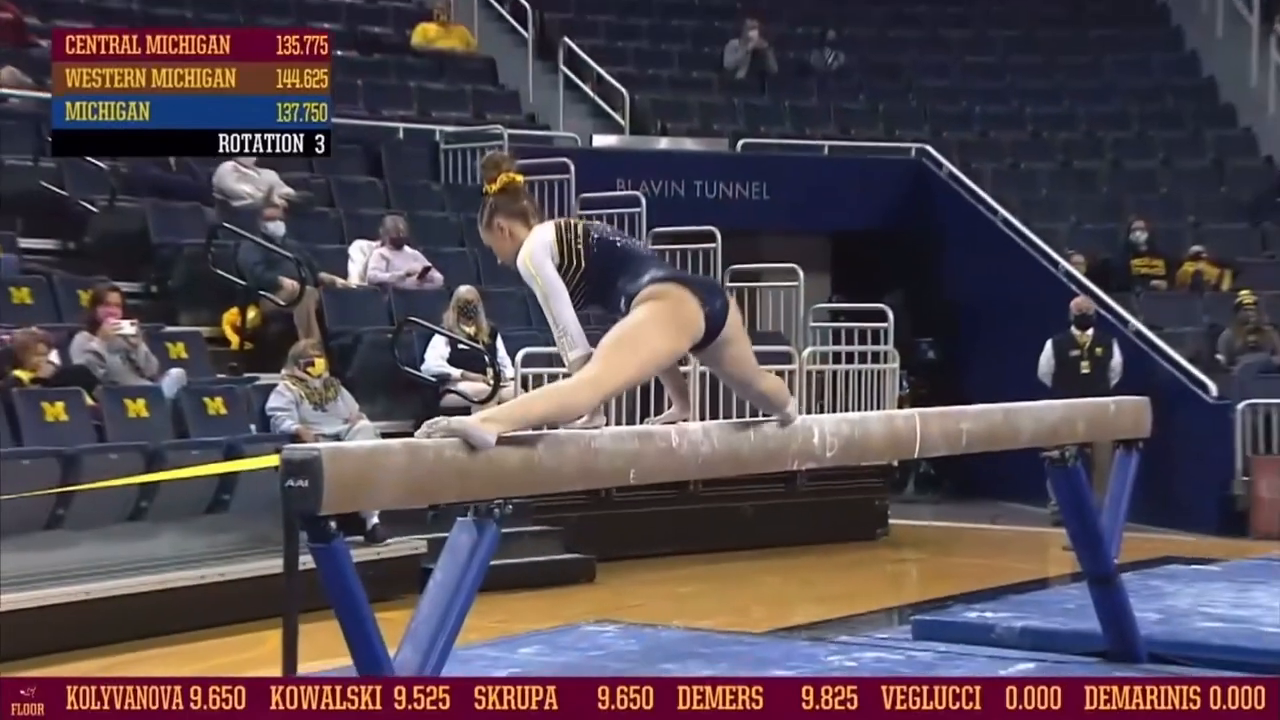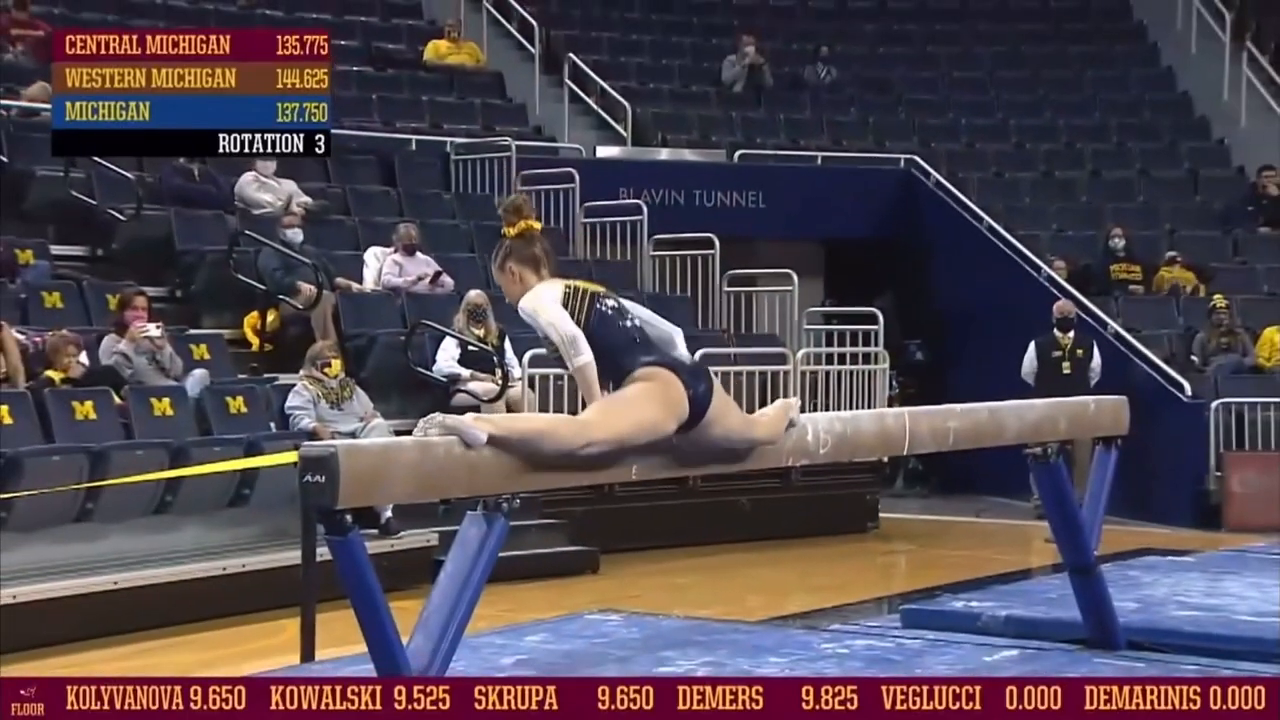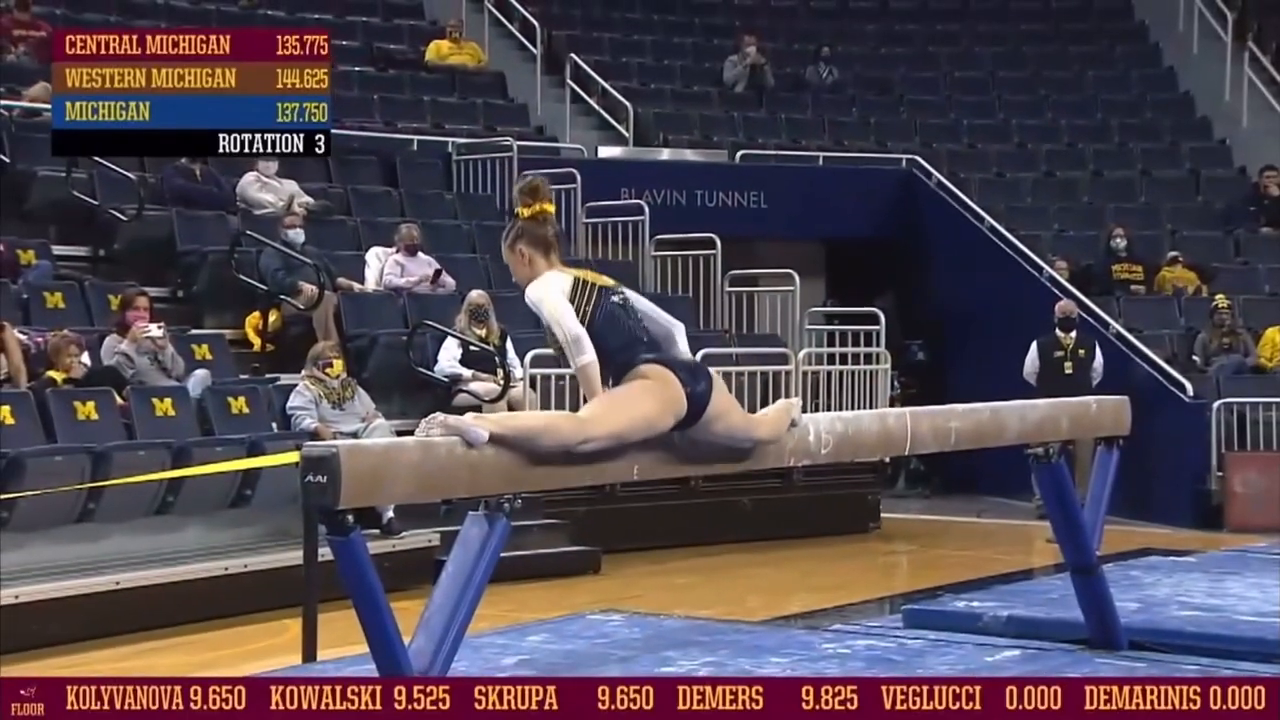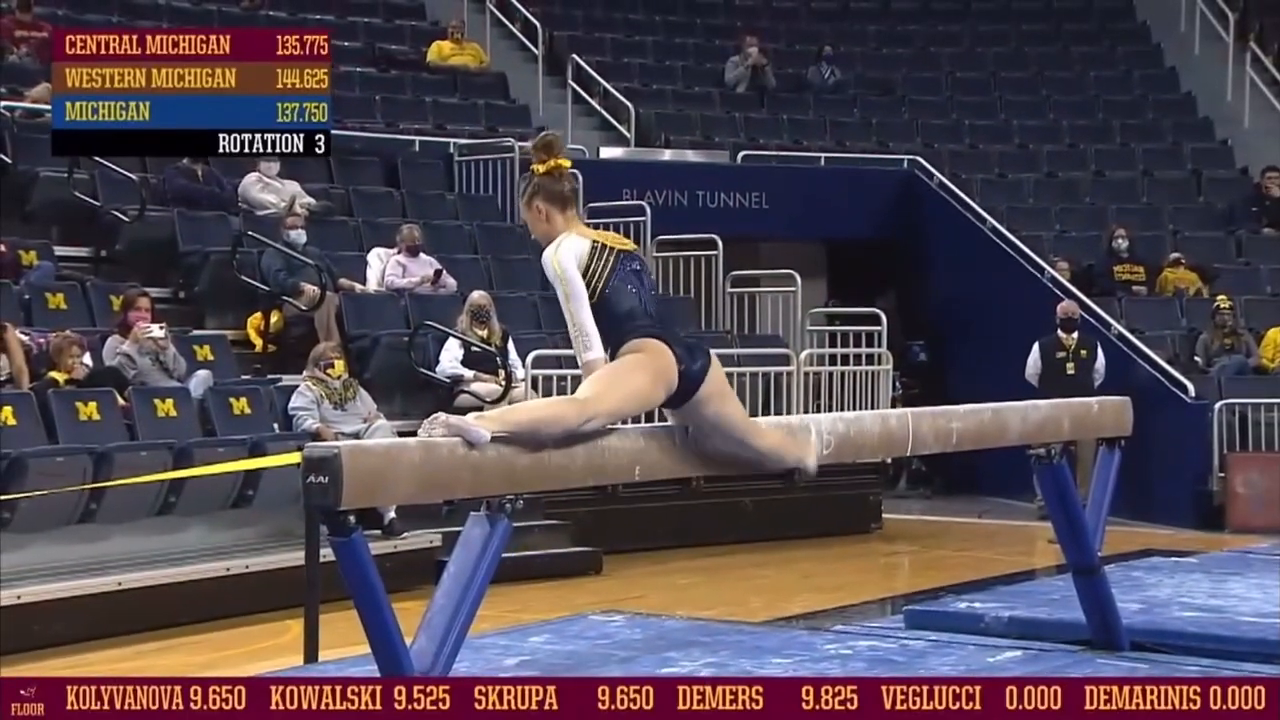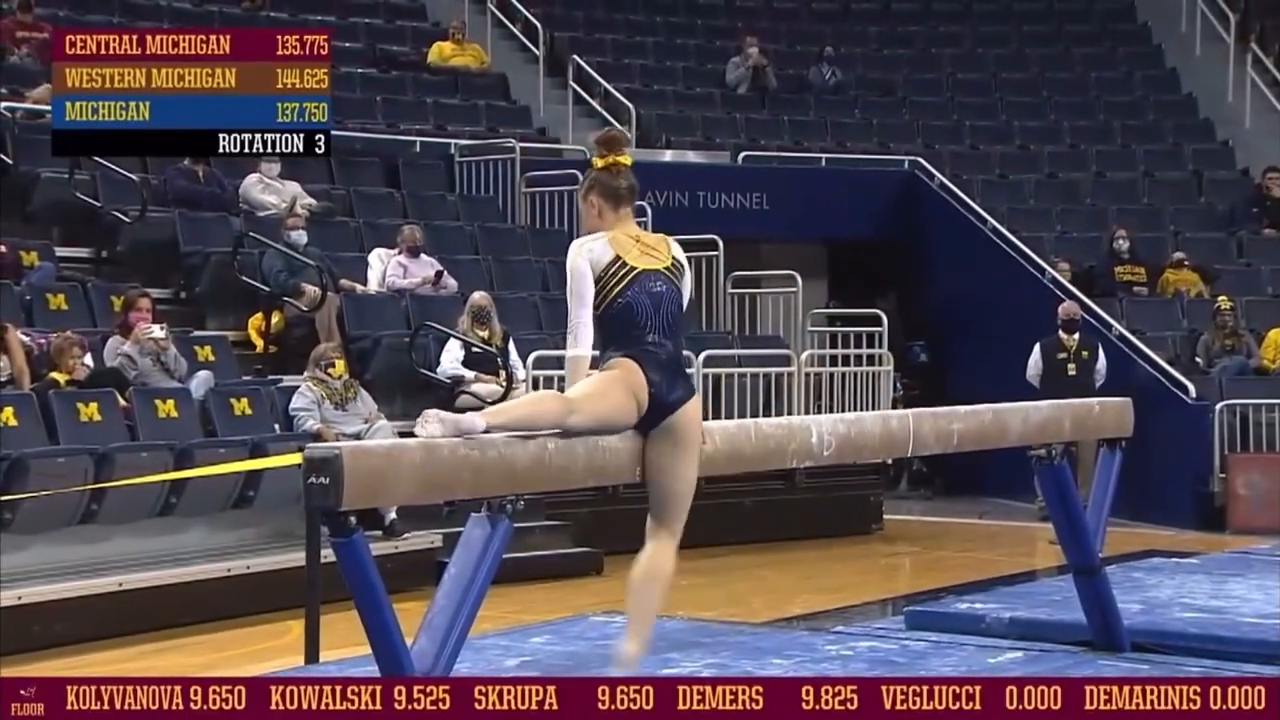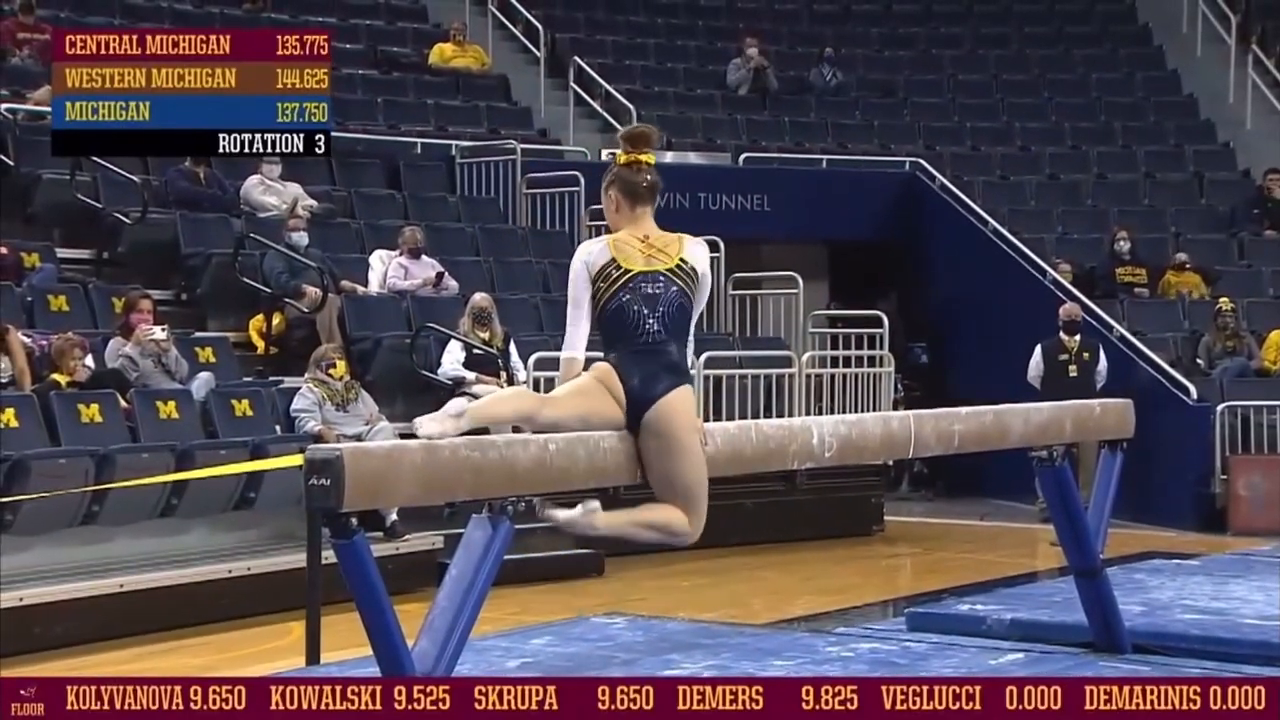
dt=0.3s
person 1, frame 1
left shoulder: (533, 248)
right shoulder: (579, 238)
left elbow: (569, 334)
left wrist: (591, 410)
right wrist: (682, 400)
left hip: (674, 306)
right hip: (709, 296)
right knee: (754, 385)
left ankle: (484, 425)
right ankle: (786, 404)
person 1, frame 2
left shoulder: (535, 299)
right shoulder: (594, 293)
left elbow: (575, 345)
right elbow: (672, 334)
left wrist: (598, 409)
left hip: (659, 391)
right hip: (694, 383)
left ankle: (475, 425)
person 1, frame 3
left shoulder: (540, 288)
right shoulder: (602, 282)
left elbow: (579, 345)
right elbow: (675, 328)
left wrist: (598, 405)
left hip: (658, 386)
right hip: (694, 382)
left ankle: (475, 424)
person 1, frame 4
left shoulder: (560, 255)
right shoulder: (624, 240)
left elbow: (589, 342)
left wrist: (598, 407)
left hip: (653, 360)
right hip: (694, 360)
right knee: (746, 437)
left ankle: (481, 425)
person 1, frame 5
left shoulder: (589, 247)
right shoulder: (676, 252)
left elbow: (580, 341)
left wrist: (576, 401)
left hip: (628, 377)
right hip: (680, 390)
right knee: (664, 536)
left ankle: (469, 420)
right ankle: (633, 649)
person 1, frame 6
left shoulder: (594, 252)
right shoulder: (696, 252)
left elbow: (574, 341)
left wrist: (570, 408)
left hip: (616, 383)
right hip: (671, 392)
right knee: (687, 522)
left ankle: (463, 417)
right ankle: (592, 518)
person 2, frame 1
left shoulder: (1108, 343)
right shoulder: (1056, 343)
left elbow: (1115, 372)
right elbow: (1044, 373)
left wrist: (1102, 390)
right wrist: (1061, 391)
left knee: (1101, 461)
right ankle: (1059, 507)
person 2, frame 2
left shoulder: (1087, 344)
right shoulder: (1039, 345)
left elbow: (1095, 372)
right elbow: (1028, 373)
left wrist: (1082, 389)
right wrist: (1043, 389)
left knee: (1081, 457)
right ankle: (1041, 501)
person 2, frame 3
left shoulder: (1090, 344)
right shoulder: (1041, 345)
left elbow: (1097, 372)
right elbow: (1029, 373)
left wrist: (1084, 389)
right wrist: (1046, 389)
left knee: (1083, 457)
right ankle: (1043, 501)
person 2, frame 4
left shoulder: (1092, 345)
right shoulder: (1042, 346)
left elbow: (1099, 373)
right elbow: (1031, 374)
left wrist: (1085, 390)
right wrist: (1049, 390)
left knee: (1085, 458)
right ankle: (1044, 501)
person 2, frame 5
left shoulder: (1093, 346)
right shoulder: (1044, 347)
left elbow: (1100, 374)
right elbow: (1032, 375)
left wrist: (1086, 391)
right wrist: (1049, 392)
left knee: (1086, 459)
right ankle: (1045, 502)
person 2, frame 6
left shoulder: (1094, 348)
right shoulder: (1045, 348)
left elbow: (1101, 375)
right elbow: (1033, 377)
left wrist: (1087, 392)
right wrist: (1051, 393)
left knee: (1087, 461)
left ankle: (1085, 504)
right ankle: (1046, 504)
person 3, frame 1
left shoulder: (334, 385)
right shoulder: (286, 390)
left elbow: (355, 410)
right elbow: (280, 420)
left wrist: (357, 418)
right wrist: (299, 430)
left hip: (347, 435)
right hip: (317, 441)
person 3, frame 2
left shoulder: (350, 385)
right shoulder: (304, 390)
left elbow: (370, 410)
right elbow: (299, 418)
left wrist: (372, 416)
right wrist: (317, 428)
left hip: (362, 431)
right hip: (334, 438)
person 3, frame 3
left shoulder: (352, 386)
right shoulder: (306, 390)
left elbow: (372, 410)
right elbow: (300, 418)
left wrist: (374, 416)
right wrist: (318, 428)
left hip: (364, 433)
right hip: (335, 438)
left knee: (381, 427)
person 3, frame 4
left shoulder: (353, 386)
right shoulder: (308, 390)
left elbow: (374, 411)
right elbow: (302, 419)
left wrist: (375, 417)
right wrist: (320, 429)
left hip: (365, 433)
right hip: (336, 439)
left knee: (383, 428)
person 3, frame 5
left shoulder: (354, 387)
right shoulder: (308, 391)
left elbow: (375, 411)
right elbow: (302, 420)
left wrist: (376, 418)
right wrist: (321, 429)
left hip: (366, 434)
right hip: (338, 439)
left knee: (383, 429)
person 3, frame 6
left shoulder: (355, 389)
right shoulder: (310, 392)
left elbow: (376, 414)
right elbow: (304, 421)
left wrist: (377, 419)
right wrist: (322, 431)
left hip: (368, 436)
right hip: (339, 441)
left knee: (385, 430)
